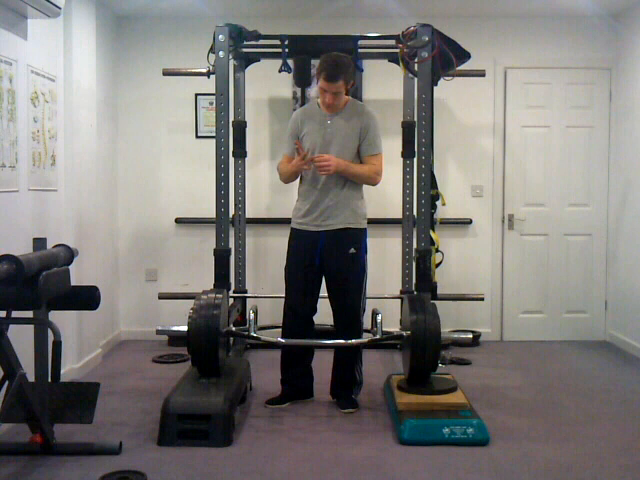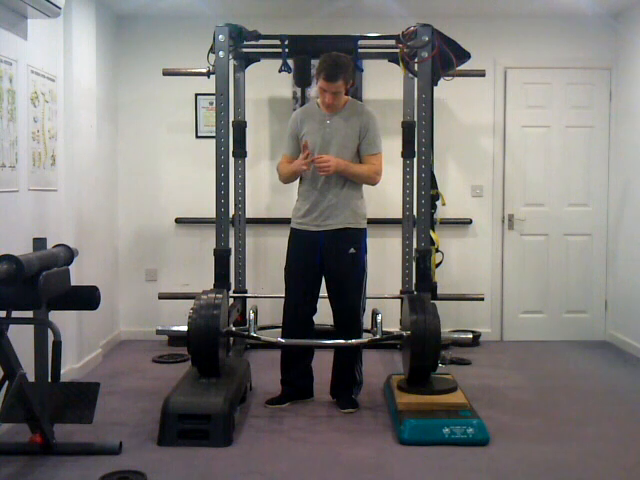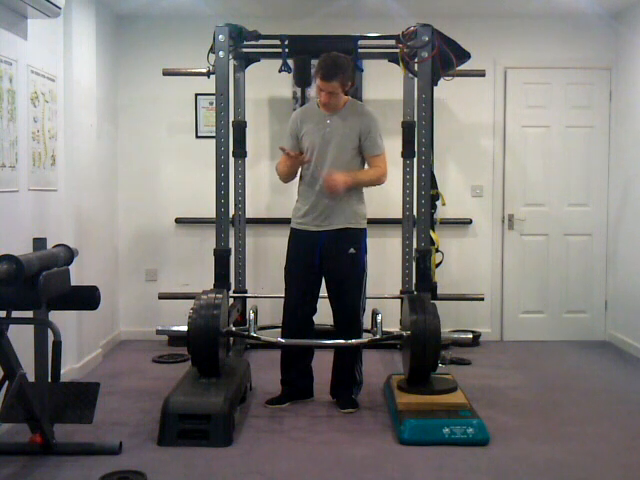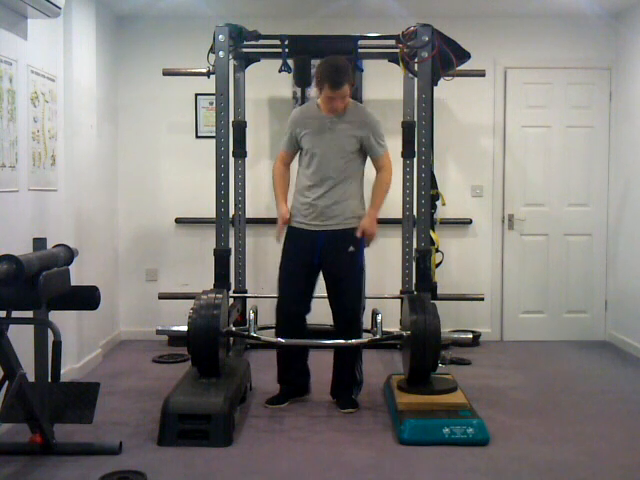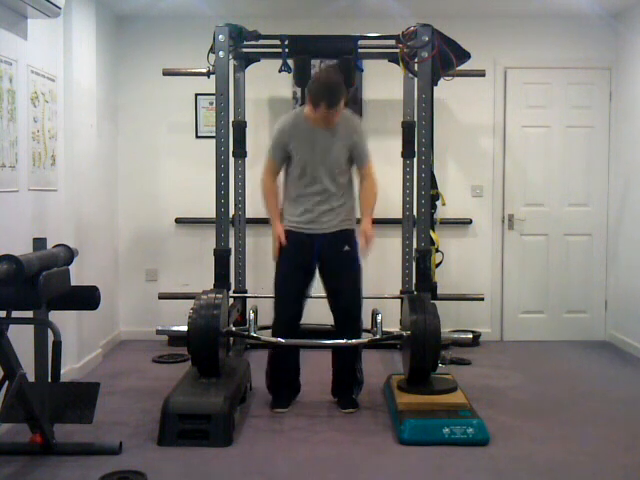
dt=0.3s
person 1, frame 1
left shoulder: (364, 119)
right shoulder: (301, 117)
left elbow: (374, 173)
right elbow: (283, 172)
left wrist: (340, 164)
right wrist: (296, 165)
left hip: (347, 229)
right hip: (304, 228)
left knee: (348, 315)
right knee: (297, 311)
left ankle: (346, 388)
right ankle: (295, 384)
person 1, frame 2
left shoulder: (363, 118)
right shoulder: (301, 117)
left elbow: (374, 172)
right elbow: (283, 172)
left wrist: (340, 164)
right wrist: (298, 165)
left hip: (347, 230)
right hip: (304, 228)
left knee: (348, 315)
right knee: (296, 312)
left ankle: (346, 388)
right ankle: (295, 385)
person 1, frame 3
left shoulder: (363, 119)
right shoulder: (301, 117)
left elbow: (380, 171)
right elbow: (285, 167)
left wrist: (349, 178)
right wrist: (288, 165)
left hip: (346, 230)
right hip: (304, 228)
left knee: (348, 315)
right knee: (296, 312)
left ankle: (346, 389)
right ankle: (295, 385)
person 1, frame 4
left shoulder: (364, 121)
right shoulder: (300, 117)
left elbow: (384, 169)
right elbow: (282, 162)
left wrist: (371, 215)
right wrist: (282, 203)
left hip: (345, 230)
right hip: (301, 229)
left knee: (347, 315)
right knee: (289, 309)
left ankle: (346, 389)
right ankle: (292, 384)
person 1, frame 5
left shoulder: (353, 128)
right shoulder: (288, 127)
left elbow: (366, 177)
right elbow: (270, 176)
left wrist: (367, 221)
right wrist: (276, 223)
left hip: (340, 233)
right hip: (294, 233)
left knee: (348, 311)
right knee: (286, 313)
left ankle: (346, 389)
right ankle: (283, 388)
